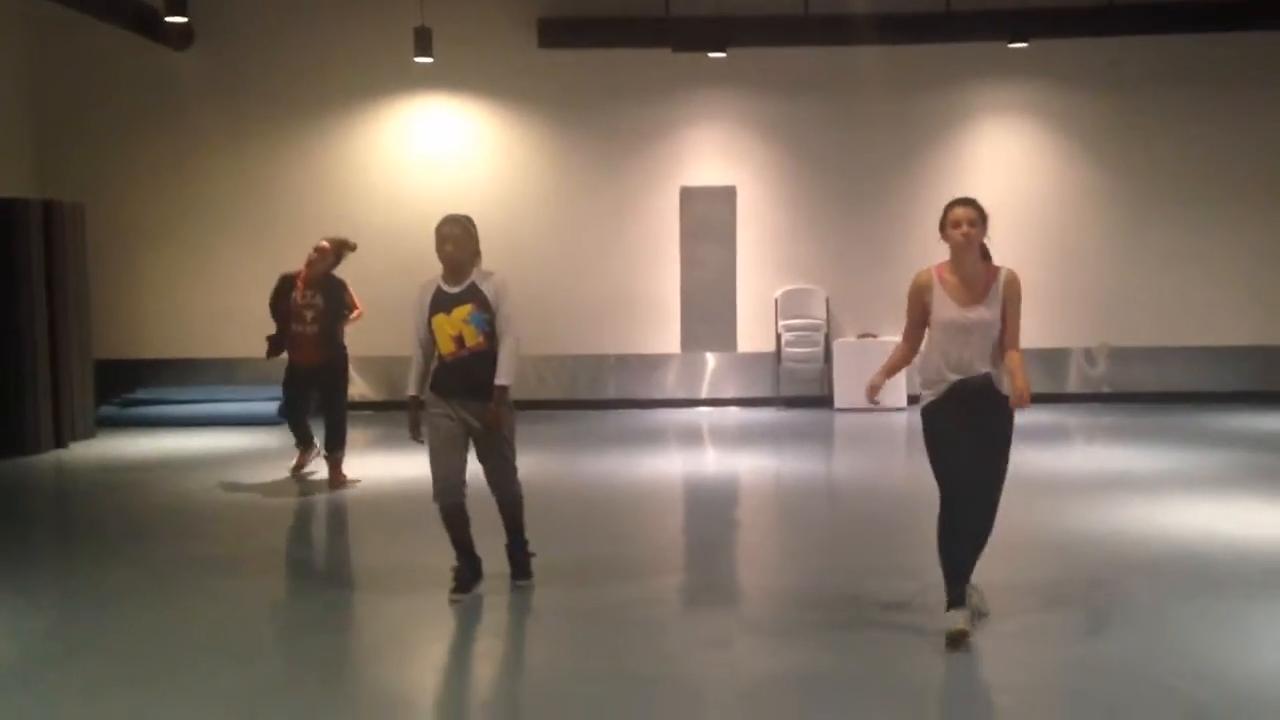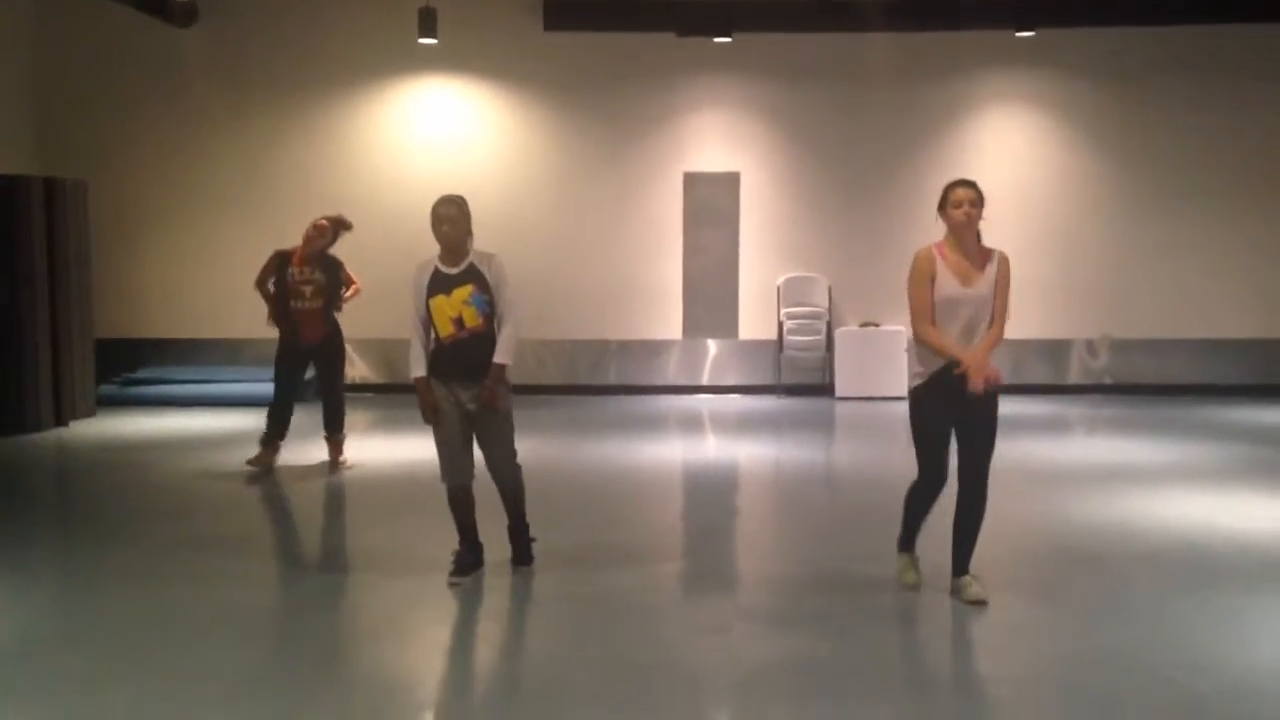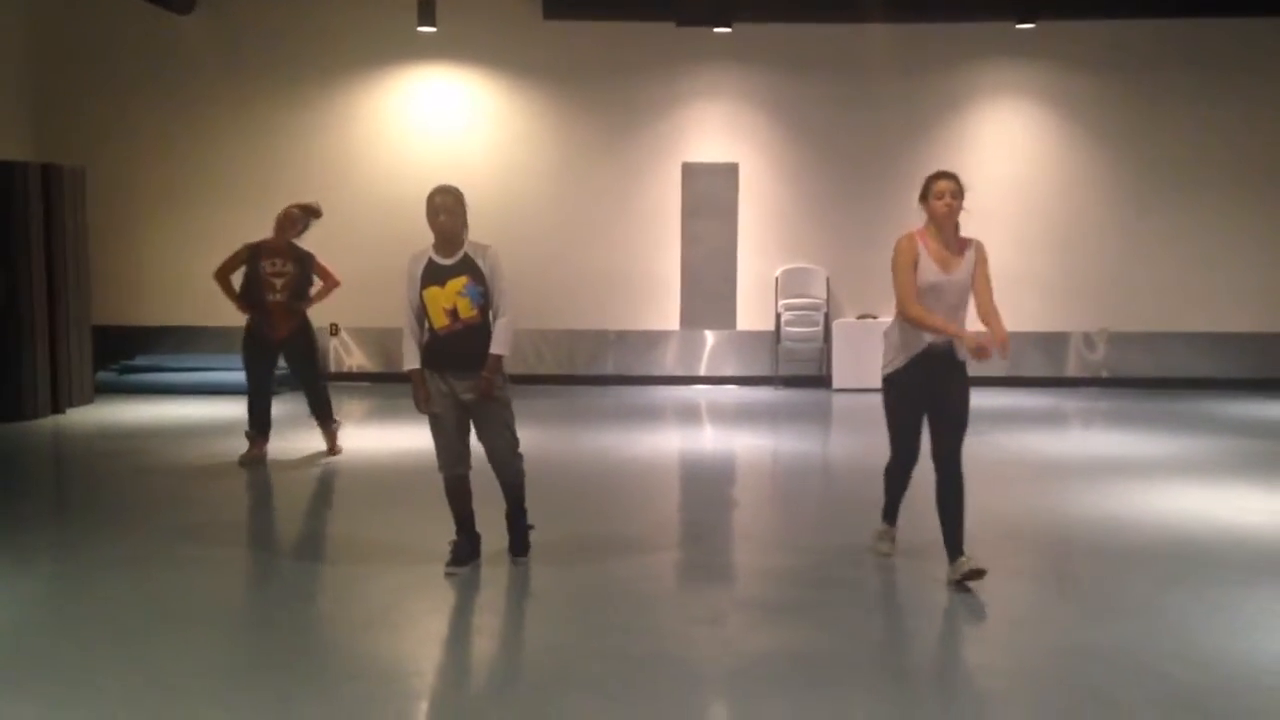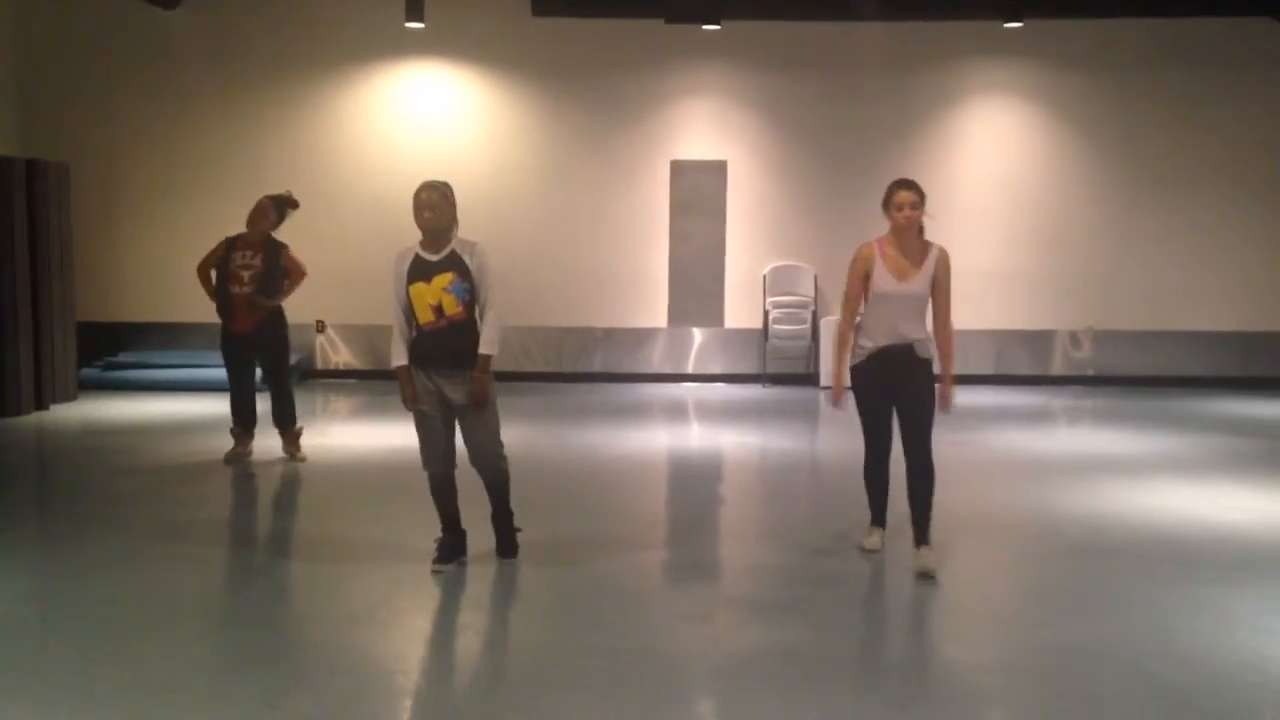
dt=0.3s
person 1, frame 1
left shoulder: (1007, 281)
right shoulder: (926, 283)
left elbow: (1010, 346)
right elbow: (911, 344)
left wrist: (1019, 381)
right wrist: (881, 375)
left hip: (991, 400)
right hip: (943, 400)
left knee: (985, 502)
right knee: (956, 498)
left ankle: (963, 581)
right ankle: (956, 604)
person 1, frame 2
left shoulder: (998, 262)
right shoulder: (927, 260)
left elbow: (997, 326)
right elbow: (922, 330)
left wrist: (979, 360)
right wrist: (966, 359)
left hip: (979, 381)
right hip: (932, 381)
left knee: (975, 480)
right knee: (933, 476)
left ankle: (961, 573)
right ankle: (906, 550)
person 1, frame 3
left shoulder: (974, 250)
right shoulder: (908, 245)
left elbow: (985, 301)
right elbow: (908, 309)
left wrist: (998, 332)
right wrist: (962, 333)
left hip: (949, 364)
right hip: (906, 363)
left knee: (949, 460)
right knee: (904, 455)
left ankle: (956, 556)
right ankle: (888, 523)
person 1, frame 4
left shoulder: (937, 257)
right shoulder: (868, 254)
left elbow: (942, 321)
right elbow: (849, 317)
left wrist: (947, 376)
right wrist: (838, 373)
left hip: (914, 360)
right hip: (870, 361)
left knee: (918, 451)
right knee: (877, 448)
left ankle: (923, 544)
right ankle: (877, 524)
person 2, frame 1
left shoulder: (492, 285)
right shoulder: (427, 292)
left elbow: (508, 341)
right elbow: (421, 349)
left wrist: (498, 400)
right wrist: (413, 404)
left hip: (487, 399)
right hip: (444, 402)
left knee: (504, 484)
right knee: (446, 488)
left ankle: (519, 555)
right ankle: (468, 565)
person 2, frame 2
left shoulder: (490, 265)
right shoulder: (423, 274)
left elbow: (507, 323)
right elbow: (419, 334)
left wrist: (494, 378)
right wrist: (423, 388)
left hip: (486, 381)
right hip: (444, 385)
left knee: (505, 466)
right knee: (455, 473)
left ankle: (520, 538)
right ankle: (469, 551)
person 2, frame 3
left shoulder: (485, 256)
right shoulder: (418, 264)
left elbow: (503, 314)
right elbow: (412, 324)
left wrist: (491, 369)
right wrist: (416, 379)
left hip: (483, 372)
right hip: (439, 377)
left knee: (505, 456)
right knee: (452, 464)
left ankle: (518, 528)
right ankle: (466, 541)
person 2, frame 4
left shoulder: (472, 253)
right shoulder: (404, 261)
left elbow: (489, 312)
right elbow: (400, 322)
left wrist: (482, 371)
right wrist: (404, 376)
left hip: (467, 371)
right hip: (424, 374)
left knee: (489, 456)
right knee: (437, 462)
left ankle: (504, 527)
right ankle: (452, 539)
person 3, frame 1
left shoulder: (337, 287)
right shoulder: (288, 281)
left elbow: (357, 309)
right elbow: (275, 307)
left wrist: (343, 324)
right wrist: (281, 335)
left hip: (330, 361)
right hip: (298, 361)
left knee: (334, 413)
right knee: (292, 411)
left ankle: (335, 466)
right ankle: (307, 447)
person 3, frame 2
left shoulder: (333, 264)
right shoulder: (282, 258)
left elbow: (355, 285)
right elbow: (261, 282)
left wrist: (342, 300)
right wrist: (274, 306)
left hip: (327, 338)
right hip: (292, 338)
left knee: (332, 393)
right knee: (283, 394)
left ankle: (336, 446)
right ankle: (270, 449)
person 3, frame 3
left shoulder: (303, 257)
right shoulder: (253, 251)
left elbow: (333, 281)
right elbow: (221, 274)
left wrist: (309, 301)
right wrist: (240, 302)
left hip: (296, 330)
right hip: (260, 331)
left knee: (313, 382)
right knee: (258, 388)
left ankle: (329, 431)
right ankle: (258, 443)
person 3, frame 4
left shoulder: (277, 249)
right shoulder: (230, 244)
left elbow: (300, 273)
right elbow: (203, 268)
left wrist: (277, 298)
right wrist: (214, 296)
left hip: (268, 325)
right hip: (234, 326)
left knee: (278, 381)
right knee: (240, 385)
left ankle: (290, 438)
right ankle: (243, 440)
